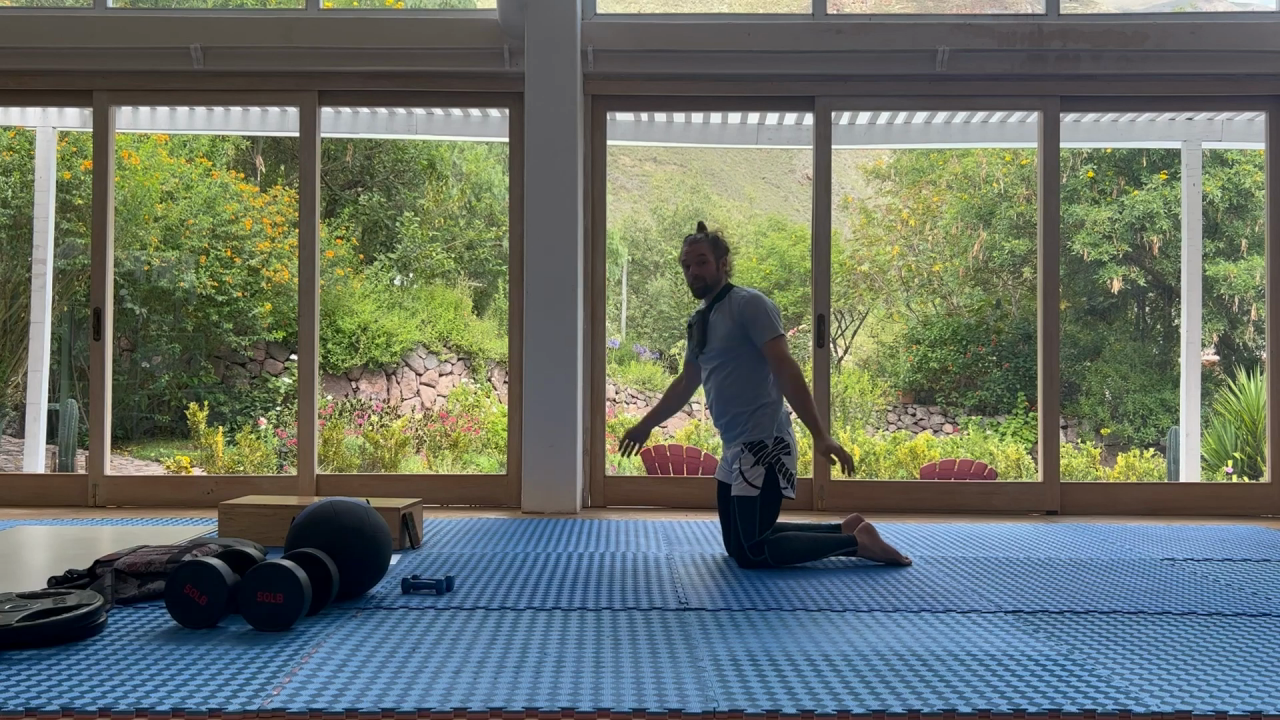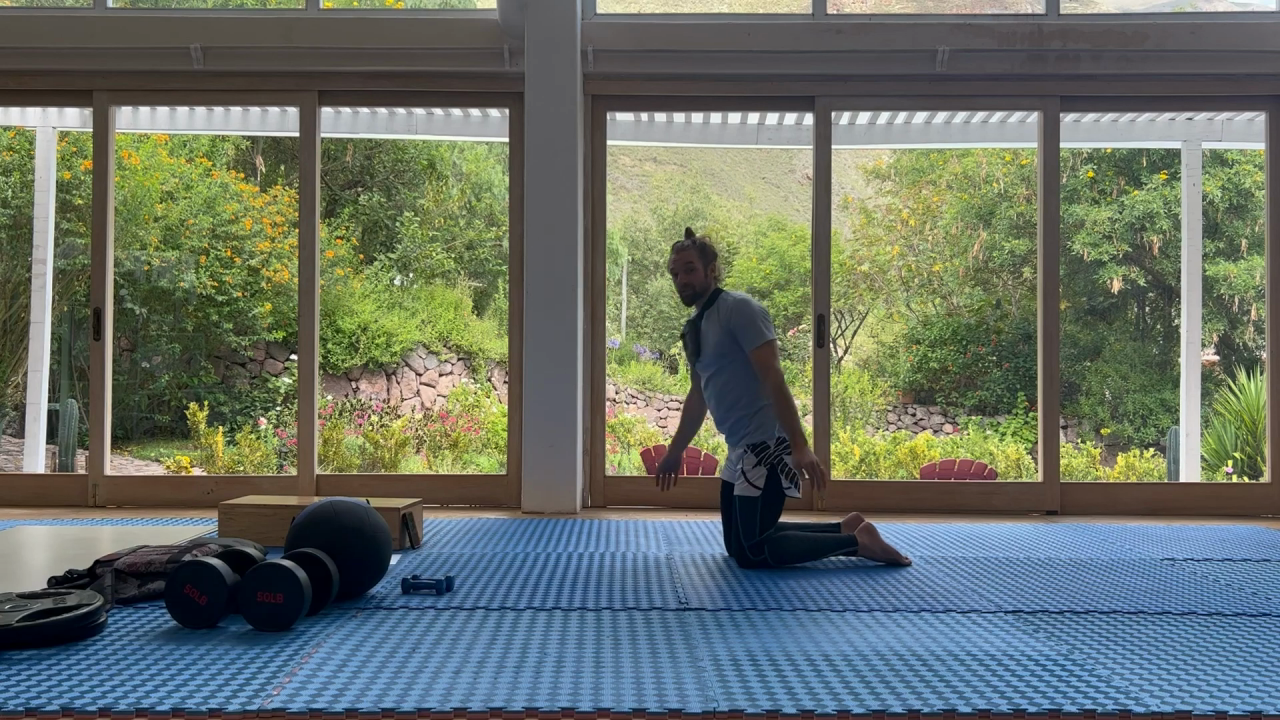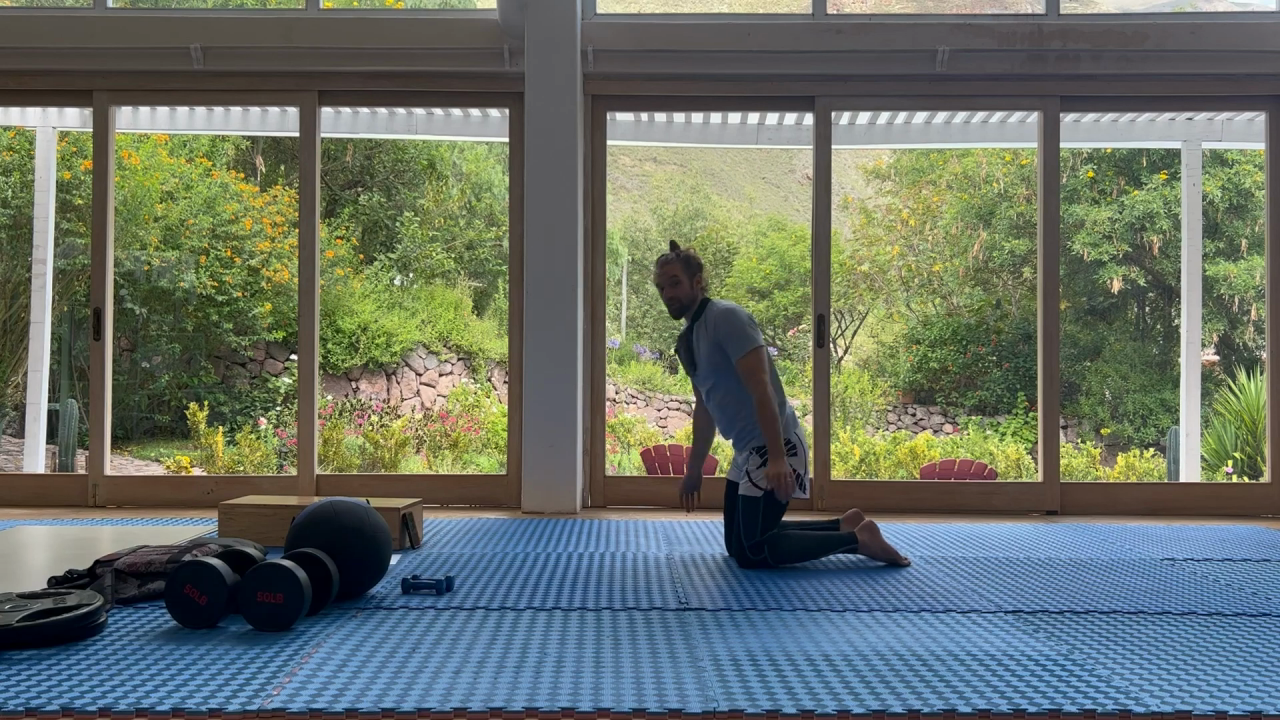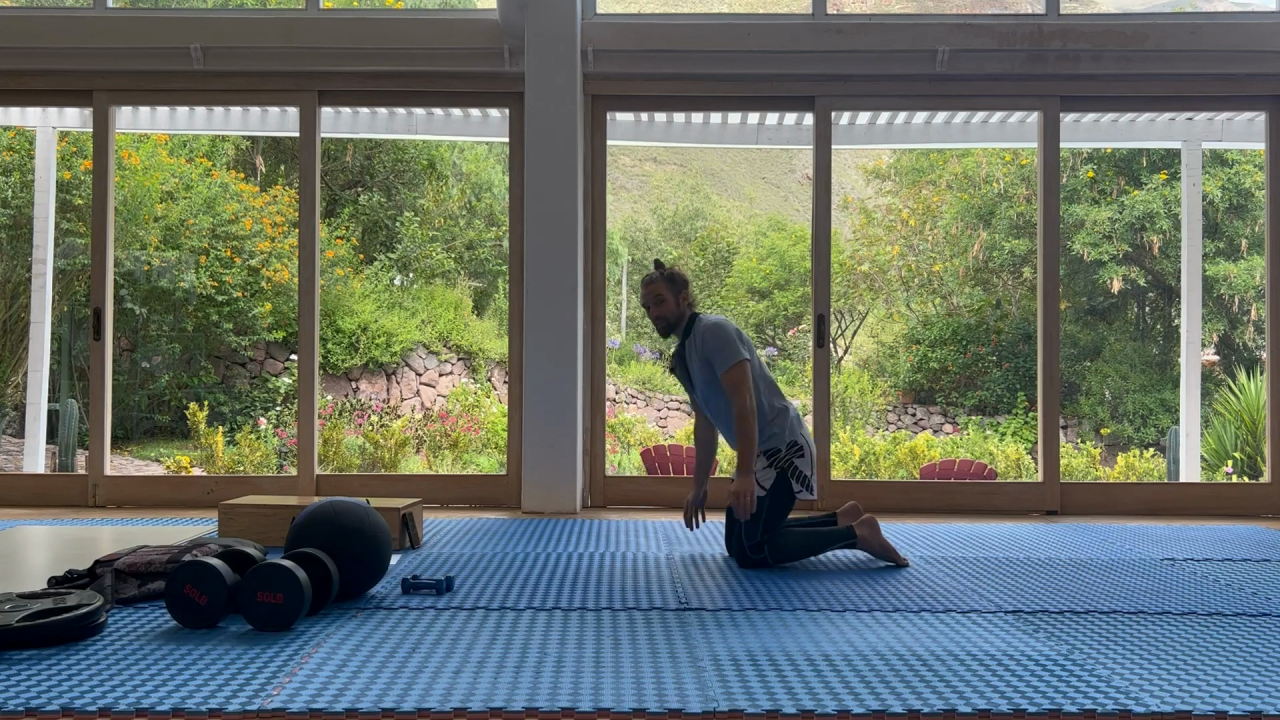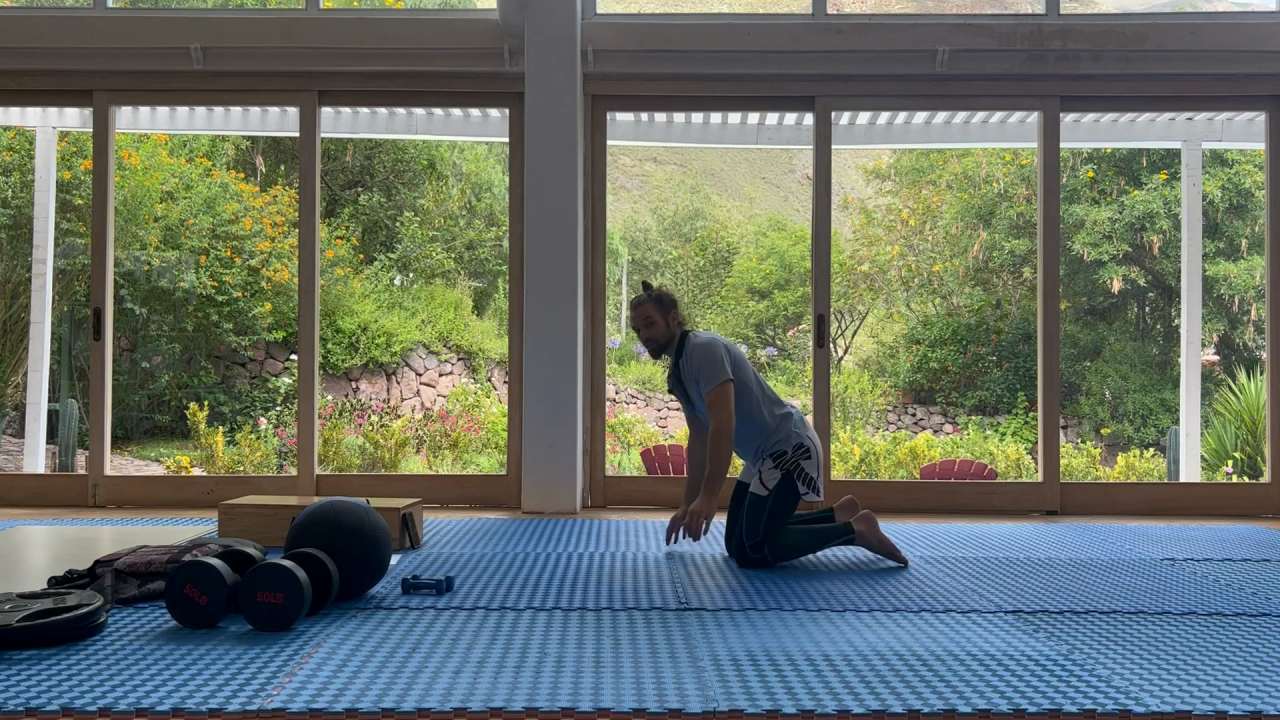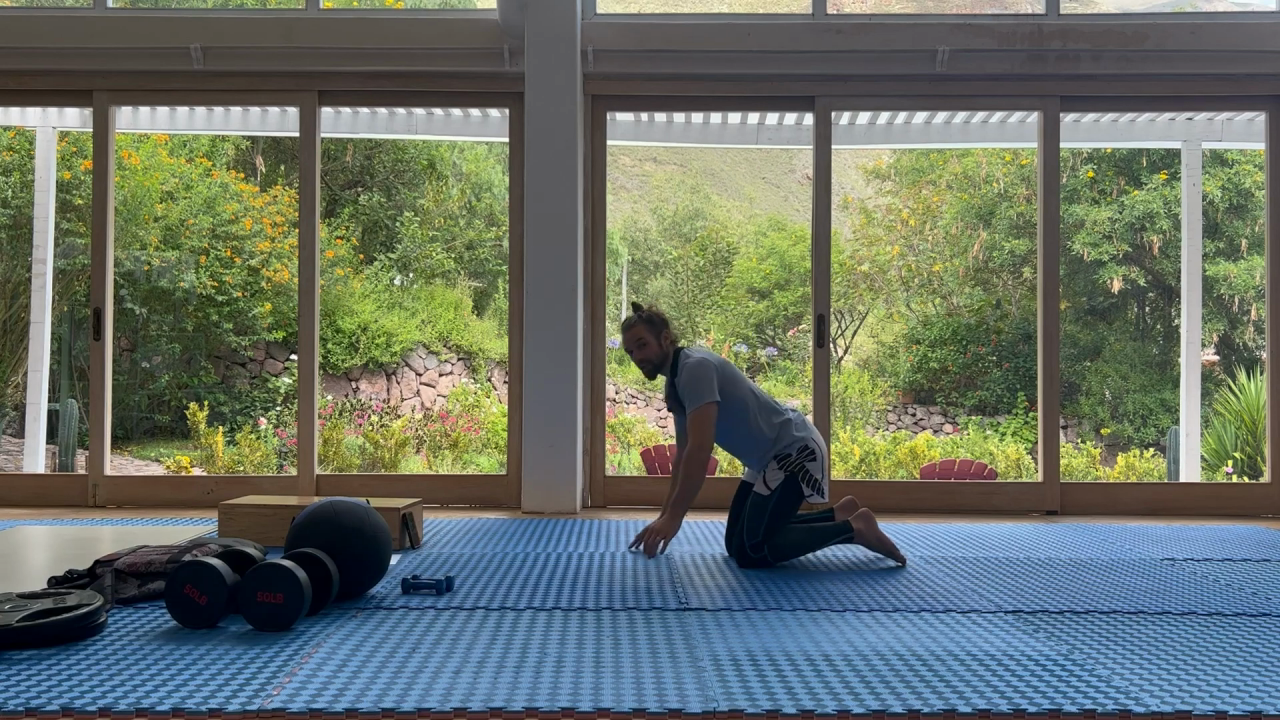
dt=0.1s
person 1, frame 1
left shoulder: (749, 304)
right shoulder: (701, 321)
left elbow: (786, 371)
right elbow: (684, 384)
left wrist: (822, 434)
right wrist: (645, 425)
left hip: (763, 446)
right hip: (738, 448)
left knee: (750, 552)
right knee: (741, 544)
left ankle: (856, 541)
right ankle: (847, 530)
person 1, frame 2
left shoulder: (740, 309)
right shoulder: (695, 328)
left elbow: (772, 379)
right elbow: (698, 398)
left wrist: (800, 447)
right wrist: (674, 451)
left hip: (766, 447)
right hip: (742, 449)
left knee: (750, 552)
right knee: (739, 546)
left ankle: (857, 542)
right ankle: (844, 528)
person 1, frame 3
left shoulder: (725, 318)
right shoulder: (689, 339)
left elbow: (761, 389)
right elbow: (704, 409)
left wrist: (777, 459)
right wrist: (693, 470)
left hip: (773, 448)
right hip: (748, 452)
left knee: (751, 552)
right knee: (738, 547)
left ankle: (857, 537)
right ankle: (844, 526)
person 1, frame 4
left shoulder: (713, 332)
right shoulder: (684, 353)
left elbow: (743, 404)
right elbow: (705, 422)
left wrist: (745, 475)
right wrist: (699, 485)
left hip: (781, 448)
right hip: (763, 451)
left knee: (750, 551)
right knee: (740, 544)
left ankle: (855, 533)
right ankle: (841, 520)
person 1, frame 5
left shoulder: (702, 350)
right shoulder: (679, 370)
left elbow: (723, 427)
right elbow: (700, 439)
left wrist: (709, 500)
right wrist: (690, 502)
left hip: (789, 451)
right hip: (765, 457)
left knee: (750, 551)
right knee: (737, 544)
left ankle: (854, 529)
right ankle: (840, 514)
person 1, frame 6
left shoulder: (695, 368)
right shoulder: (675, 385)
left elbow: (700, 449)
right elbow: (684, 456)
left wrist: (672, 519)
right wrist: (667, 514)
left hip: (794, 452)
right hip: (770, 458)
left knee: (751, 552)
right knee: (738, 544)
left ankle: (853, 528)
right ankle: (838, 515)
